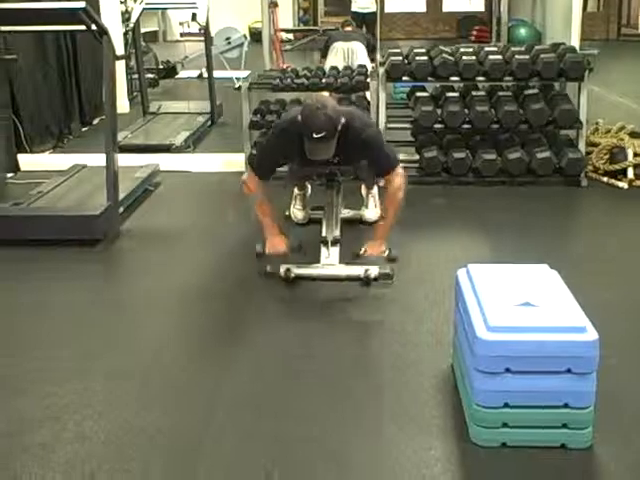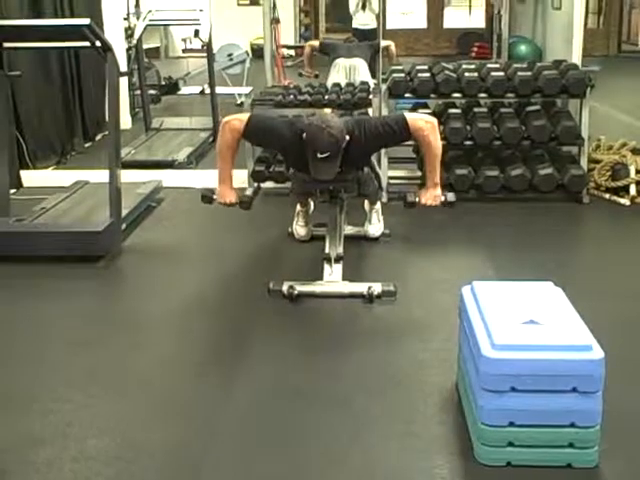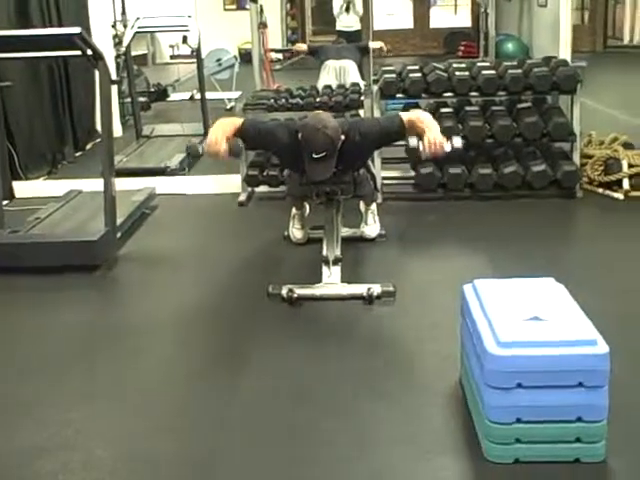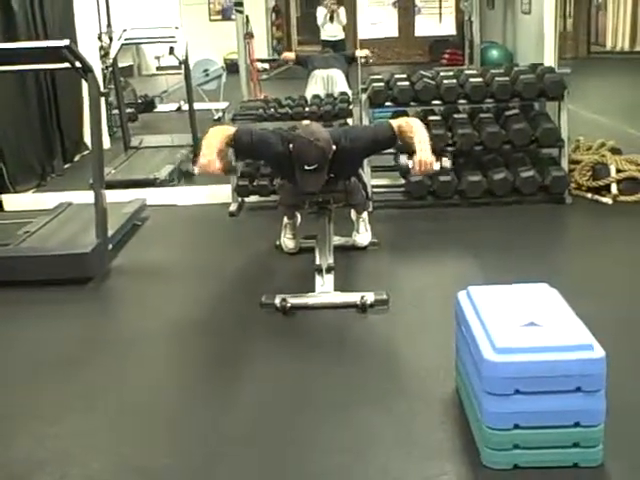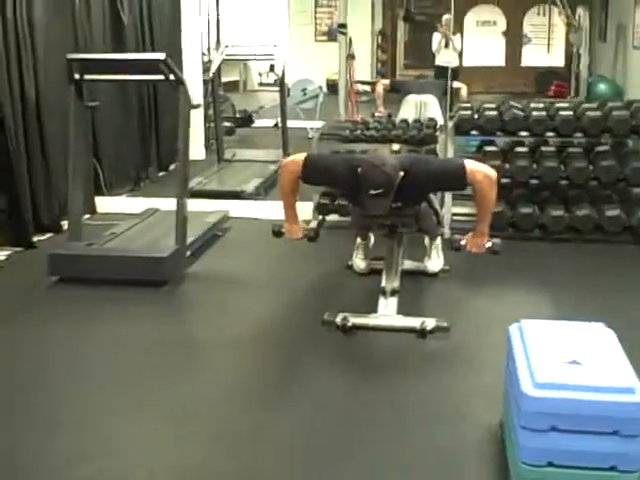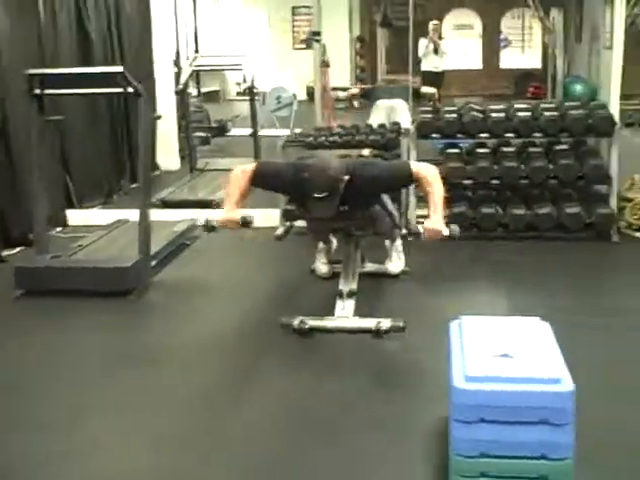
dt=0.7s
person 1, frame 1
left shoulder: (361, 130)
right shoulder: (285, 130)
left elbow: (396, 181)
right elbow: (251, 181)
left wrist: (380, 237)
right wrist: (272, 233)
left knee: (369, 174)
right knee: (298, 174)
left ankle: (369, 190)
right ankle: (301, 190)
person 1, frame 2
left shoulder: (364, 133)
right shoulder: (289, 134)
left elbow: (426, 124)
right elbow: (231, 124)
left wrist: (432, 185)
right wrist: (225, 184)
left hip: (355, 171)
left knee: (370, 190)
right knee: (299, 191)
left ankle: (373, 207)
right ankle: (304, 208)
person 1, frame 3
left shoulder: (360, 134)
right shoulder: (284, 137)
left elbow: (415, 117)
right elbow: (229, 123)
left wrist: (432, 131)
right wrist: (216, 135)
left hip: (351, 172)
left knee: (366, 192)
right knee: (295, 194)
left ankle: (369, 208)
right ankle: (299, 211)
person 1, frame 4
left shoulder: (351, 143)
right shoulder: (277, 146)
left elbow: (407, 123)
right elbow: (222, 132)
left wrist: (423, 150)
right wrist: (209, 155)
left hip: (343, 180)
left knee: (357, 199)
right knee: (288, 203)
left ankle: (360, 216)
right ankle: (291, 220)
person 1, frame 5
left shoulder: (420, 170)
right shoulder: (346, 170)
left elbow: (484, 174)
right elbow: (289, 165)
left wrist: (480, 232)
right wrist: (292, 221)
left hip: (413, 203)
left ankle: (434, 242)
right ankle: (363, 241)
person 1, frame 6
left shoulder: (367, 174)
right shoulder: (295, 175)
left elbow: (426, 170)
right elbow: (243, 171)
left wrist: (436, 217)
right wrist: (230, 208)
left hip: (365, 208)
left ankle: (394, 243)
right ankle: (326, 245)
